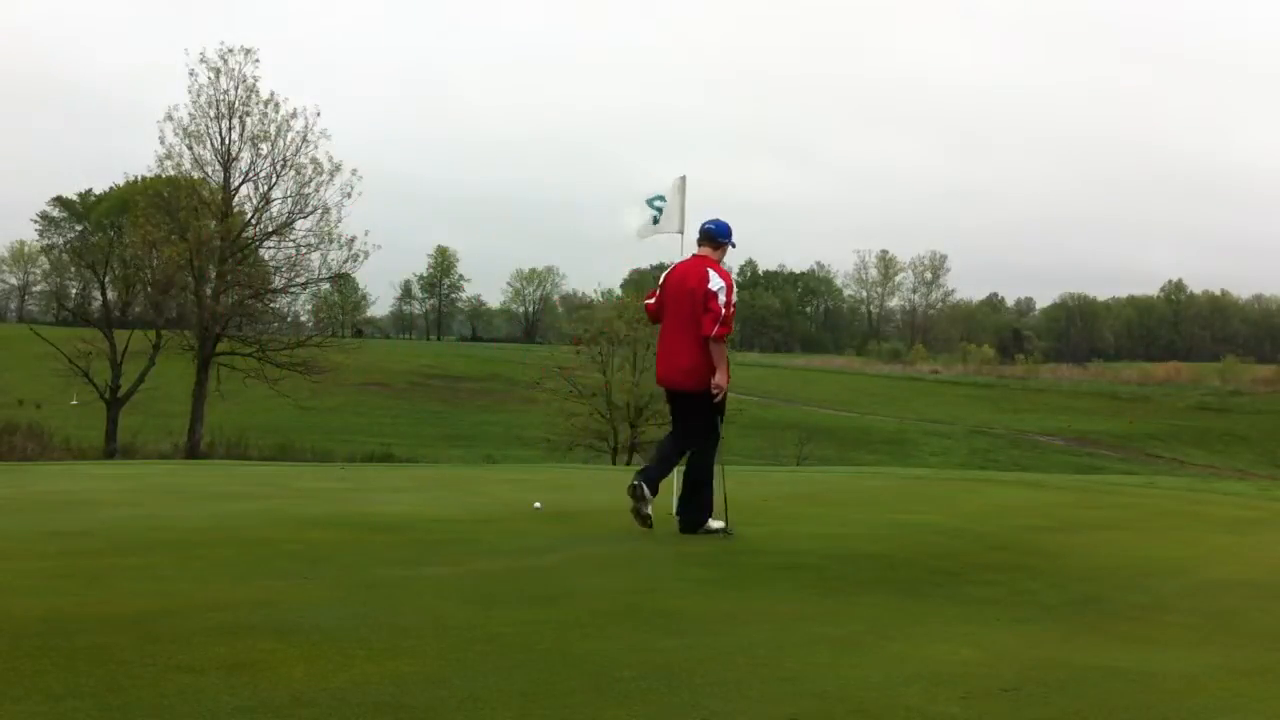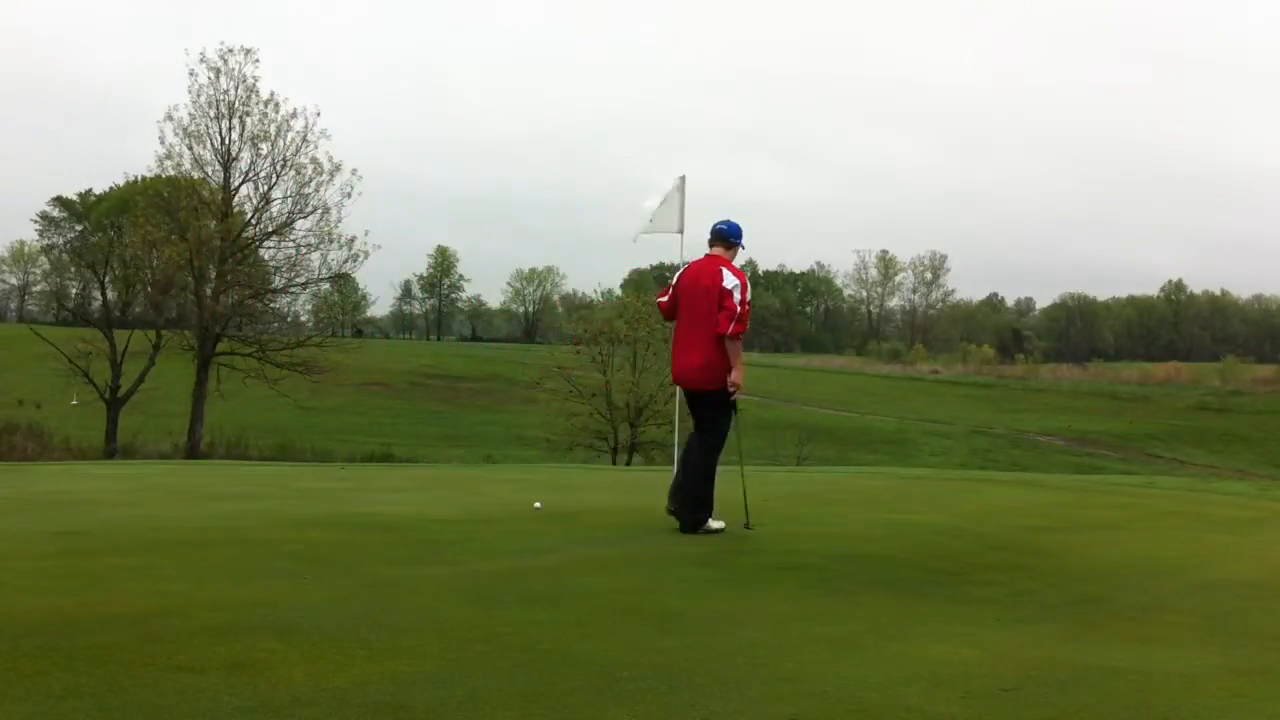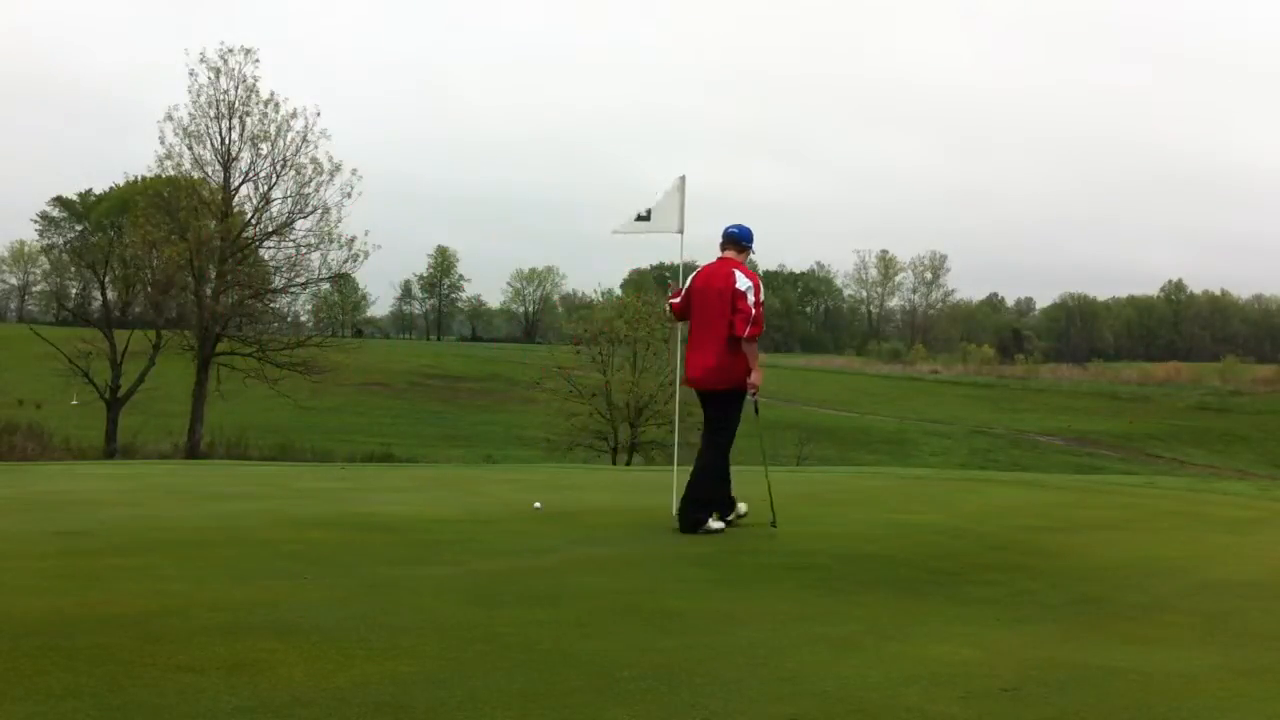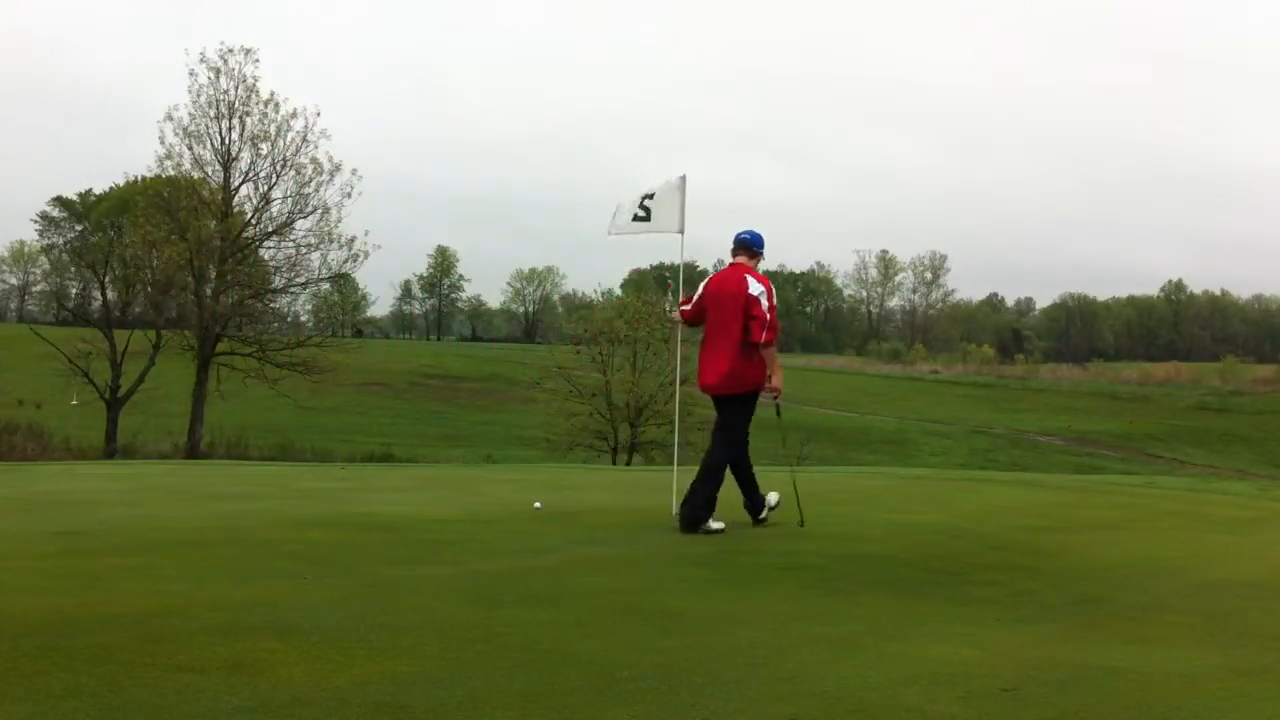
dt=0.1s
person 1, frame 1
left shoulder: (672, 272)
right shoulder: (718, 278)
left elbow: (653, 311)
right elbow: (717, 329)
right wrist: (721, 371)
left hip: (670, 370)
right hip: (701, 374)
left knee: (680, 435)
right knee: (704, 441)
left ankle: (645, 482)
right ankle: (694, 517)
person 1, frame 2
left shoulder: (685, 272)
right shoulder: (732, 277)
left elbow: (665, 307)
right elbow: (732, 327)
left wrist: (690, 311)
right wrist: (737, 369)
left hip: (686, 369)
right hip: (716, 372)
left knee: (702, 433)
right knee: (711, 440)
left ankle: (682, 499)
right ankle: (694, 516)
person 1, frame 3
left shoulder: (698, 276)
right shoulder: (746, 279)
left elbow: (677, 308)
right elbow: (748, 330)
right wrist: (755, 369)
left hip: (700, 370)
right hip: (729, 372)
left knee: (718, 435)
right knee: (716, 440)
left ankle: (724, 504)
right ankle: (693, 515)
person 1, frame 4
left shoulder: (711, 282)
right shoulder: (758, 285)
left elbow: (687, 315)
right elbow: (764, 335)
left wrist: (677, 314)
right wrist: (774, 372)
left hip: (714, 375)
right hip: (743, 376)
left knee: (732, 437)
right knee: (726, 443)
left ankle: (756, 505)
right ankle: (694, 514)
